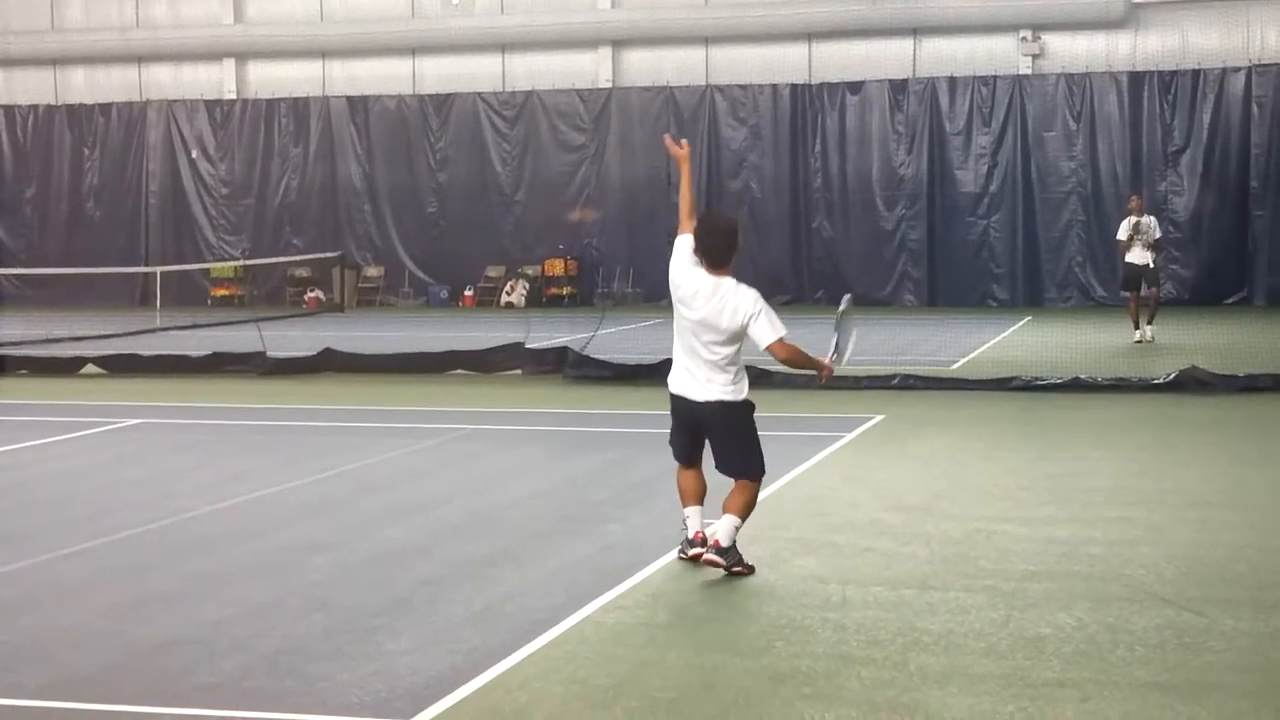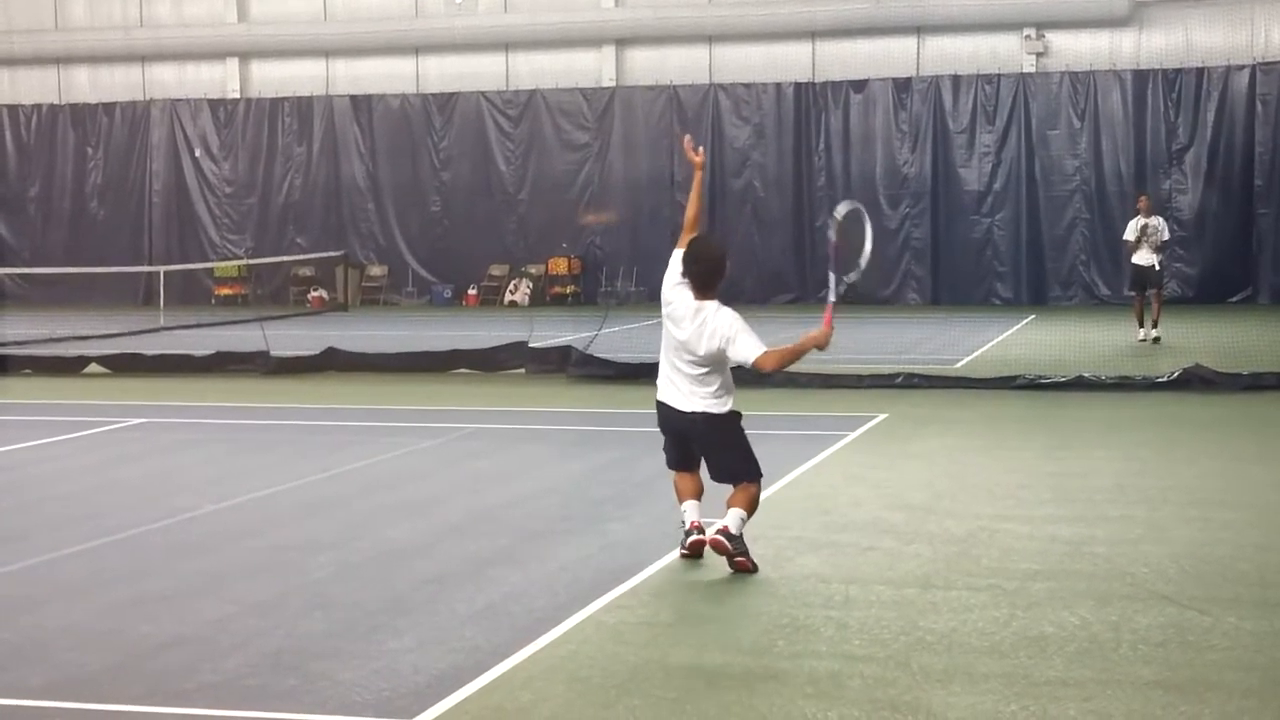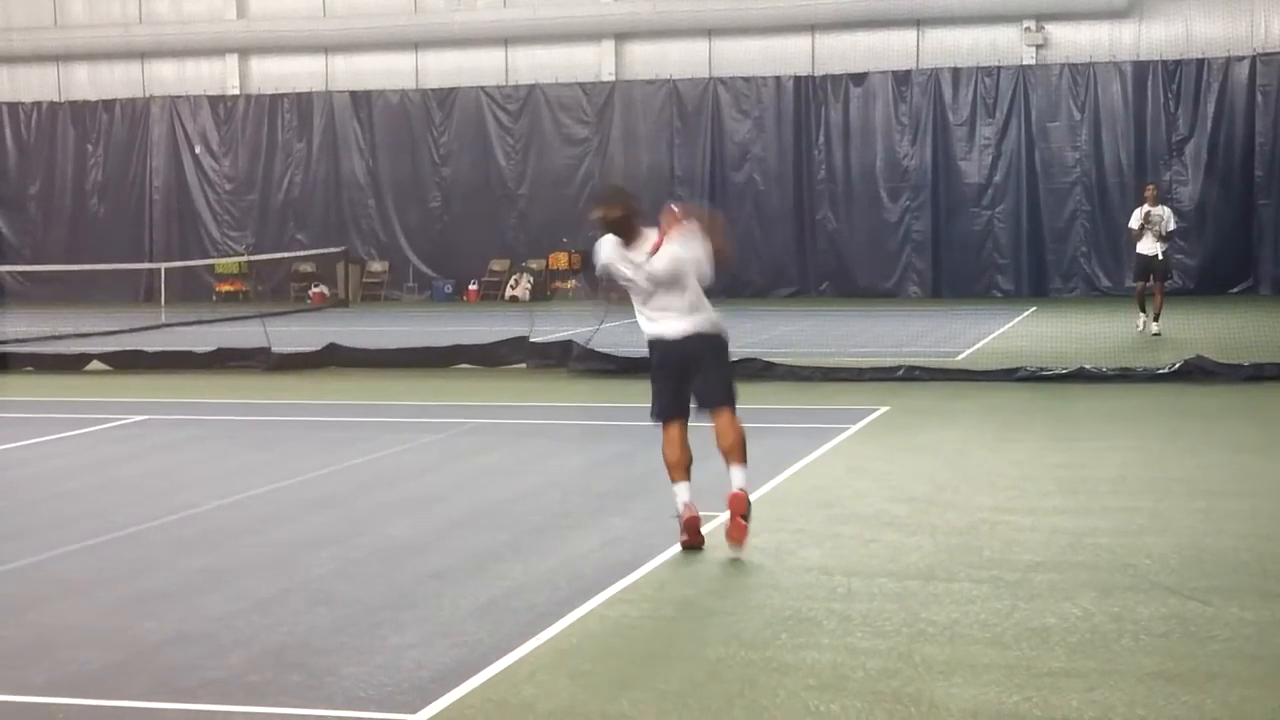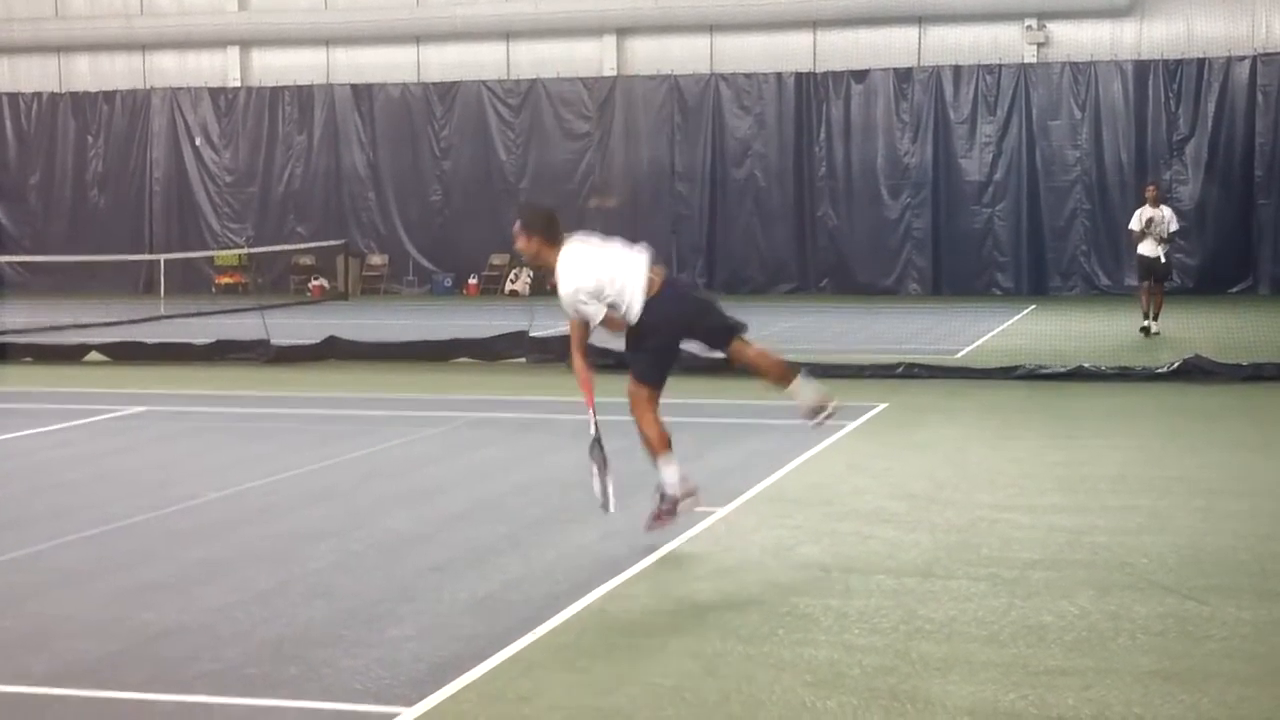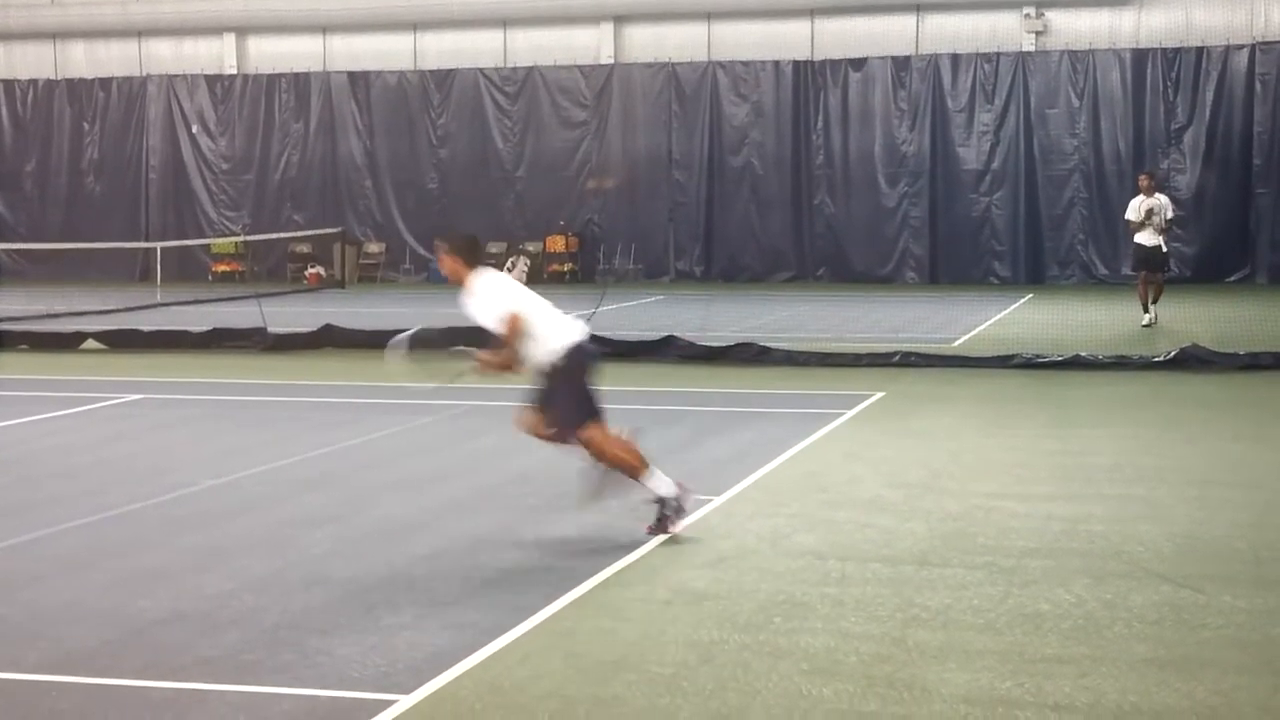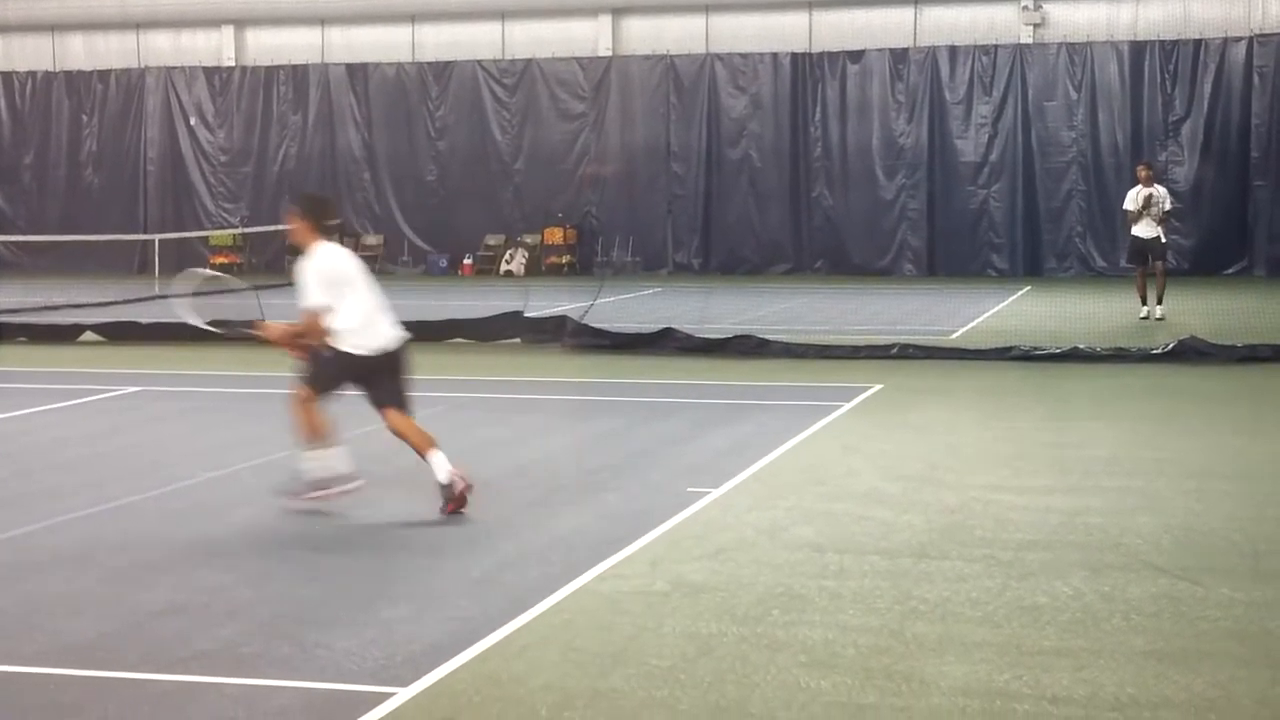
dt=0.3s
person 1, frame 1
left shoulder: (682, 277)
right shoulder: (746, 302)
left elbow: (685, 219)
right elbow: (781, 350)
left wrist: (684, 166)
right wrist: (818, 365)
left hip: (683, 396)
right hip: (726, 403)
left knee: (688, 465)
right knee: (748, 480)
left ankle: (694, 533)
right ankle: (721, 541)
person 1, frame 2
left shoulder: (671, 292)
right shoulder: (725, 323)
left elbow: (688, 230)
right elbow: (767, 362)
left wrist: (697, 173)
right wrist: (813, 341)
left hip: (670, 408)
right hip: (712, 415)
left knee: (684, 470)
right knee: (747, 484)
left ankle: (692, 524)
right ankle: (728, 529)
person 1, frame 3
left shoulder: (608, 250)
right shoulder: (672, 253)
right elbow: (717, 254)
right wrist: (701, 224)
left hip: (662, 345)
right hip: (704, 339)
left knee: (673, 428)
right knee: (724, 415)
left ankle: (688, 513)
right ankle: (738, 492)
person 1, frame 4
left shoulder: (570, 285)
right shoulder: (576, 244)
left elbow: (616, 325)
left hip: (653, 318)
right hip: (670, 291)
left knee: (641, 403)
right knee: (742, 349)
left ankle: (673, 488)
right ankle: (811, 398)
person 1, frame 5
left shoulder: (477, 293)
right shoulder: (493, 281)
left elbow: (515, 327)
left wrist: (499, 358)
right wrist: (504, 358)
left hip: (565, 356)
right hip: (570, 351)
left knee: (589, 436)
right knee: (533, 423)
left ankle: (668, 494)
person 1, frame 6
left shoulder: (310, 264)
right shoulder: (340, 255)
left elbow: (314, 324)
left wrist: (283, 333)
right wrist: (303, 341)
left hip: (357, 348)
right hip: (388, 342)
left knee: (303, 396)
right knee: (395, 418)
left ankle: (331, 473)
right ankle: (447, 477)
